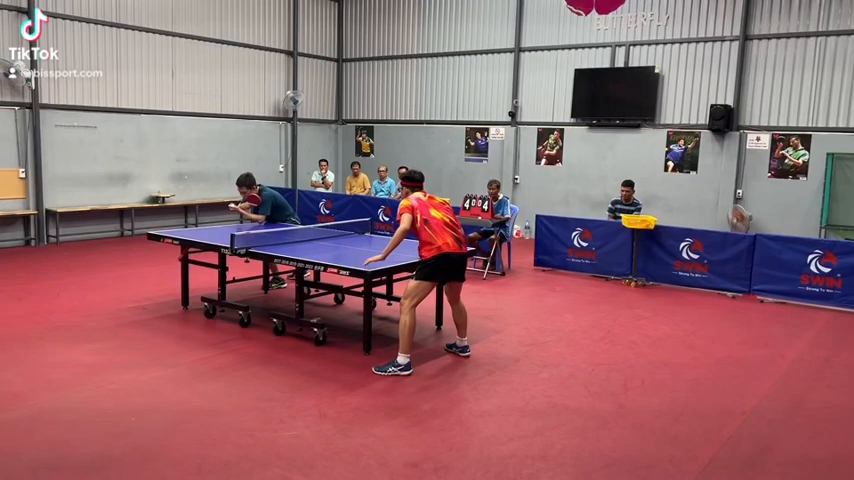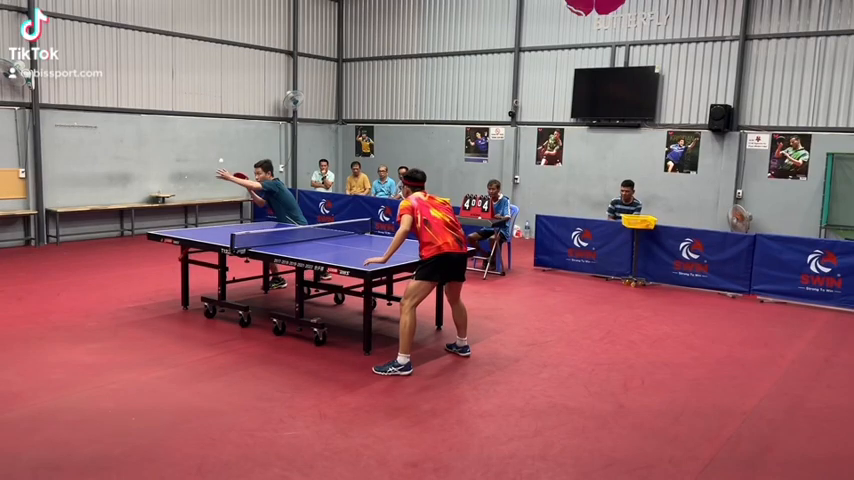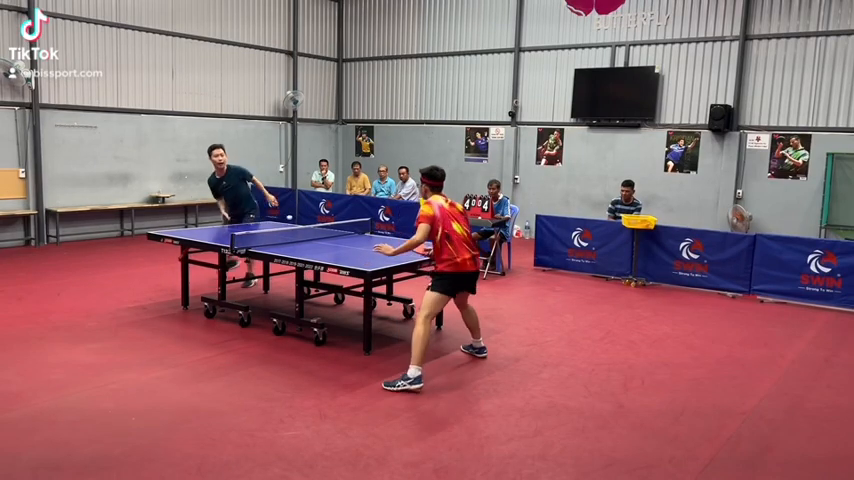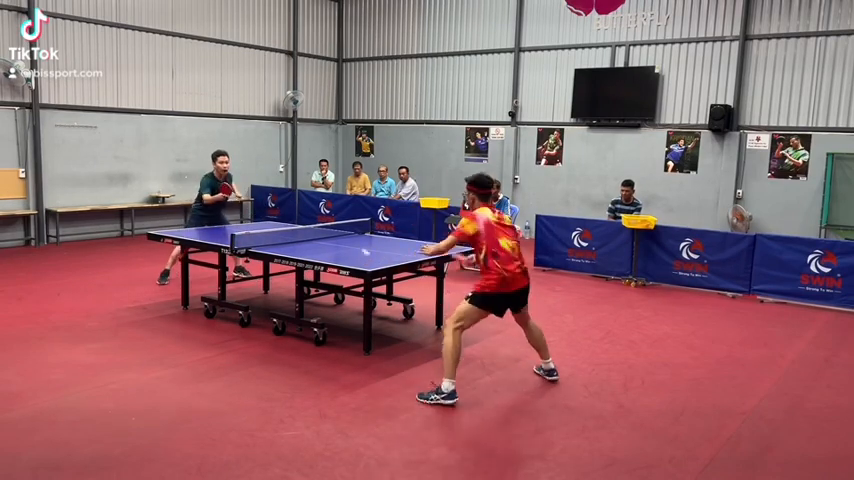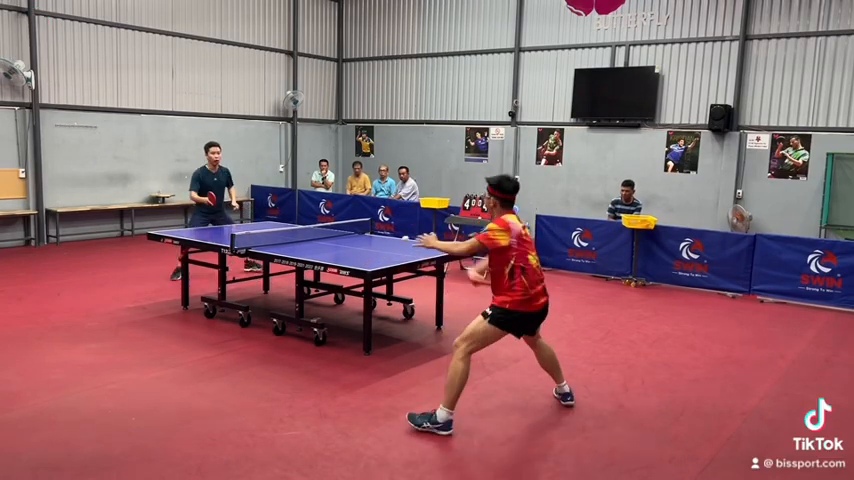
dt=1s
person 1, frame 1
left shoulder: (408, 202)
right shoulder: (441, 201)
left elbow: (405, 227)
right elbow: (456, 228)
left wrist: (383, 255)
left hip: (437, 256)
right hip: (459, 253)
left knee: (407, 304)
right knee: (454, 299)
left ankle: (403, 362)
right ankle: (462, 345)
person 1, frame 2
left shoulder: (409, 202)
right shoulder: (441, 201)
left elbow: (404, 229)
left wrist: (384, 258)
left hip: (437, 256)
right hip: (460, 253)
left knee: (407, 304)
right knee: (454, 298)
left ankle: (403, 362)
right ankle: (462, 345)
person 1, frame 3
left shoulder: (429, 207)
right shoulder: (455, 206)
left elbow: (419, 239)
left wrist: (393, 251)
right wrist: (435, 251)
left hip: (451, 271)
right hip: (471, 267)
left knee: (422, 317)
right knee: (463, 304)
left ankle: (413, 375)
right ankle: (478, 345)
person 1, frame 4
left shoulder: (474, 218)
right shoulder: (503, 218)
left elbow: (446, 246)
left wrist: (432, 250)
left hip: (495, 287)
right hip: (519, 283)
left knee: (453, 325)
right knee: (525, 321)
left ankle: (448, 389)
right ankle: (548, 367)
person 1, frame 5
left shoulder: (503, 225)
right shoulder: (517, 226)
left elbow: (465, 248)
left wrist: (434, 244)
right wrist: (475, 271)
left hip: (515, 306)
right hip: (537, 304)
left knee: (461, 349)
right knee: (535, 341)
left ankle: (443, 417)
right ankle: (564, 390)
person 2, frame 1
left shoulder: (266, 195)
right shoulder: (253, 194)
left elbow: (260, 219)
right elbow: (240, 208)
left wrist: (240, 210)
right wrist: (249, 203)
left hip: (289, 223)
right hip: (277, 223)
left ankle: (277, 279)
person 2, frame 2
left shoulder: (274, 184)
right shoulder: (274, 186)
left elbow: (253, 185)
right elbow: (261, 204)
left wrist: (230, 177)
right wrist: (250, 191)
right hip: (299, 225)
left ankle: (277, 279)
person 2, frame 3
left shoulder: (239, 171)
right shoulder: (212, 181)
left elbow: (254, 180)
right elbow: (220, 199)
left wrist: (268, 195)
right wrist: (223, 211)
left hip: (250, 211)
right hip: (234, 214)
left ankle: (250, 276)
right ankle: (231, 260)
person 2, frame 4
left shoulder: (228, 176)
right shoulder: (207, 180)
right elbow: (206, 200)
left wrist: (236, 192)
right wrist: (218, 197)
left hip: (216, 214)
right hip: (199, 214)
left ankle: (238, 268)
right ankle: (166, 271)
person 2, frame 5
left shoulder: (225, 172)
right shoulder: (199, 174)
left elbow: (231, 187)
right elbow: (193, 196)
left wrist: (234, 201)
right wrist: (203, 199)
left hip: (219, 212)
right hip: (202, 213)
left ankle: (248, 262)
right ankle: (179, 268)
